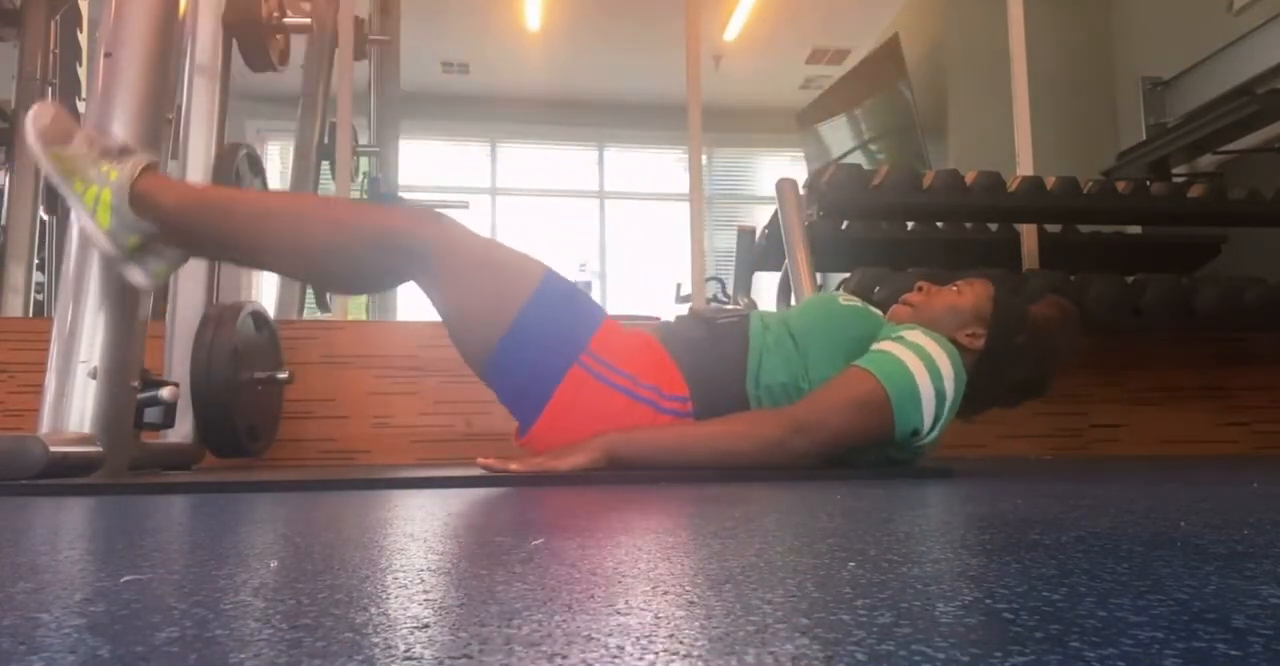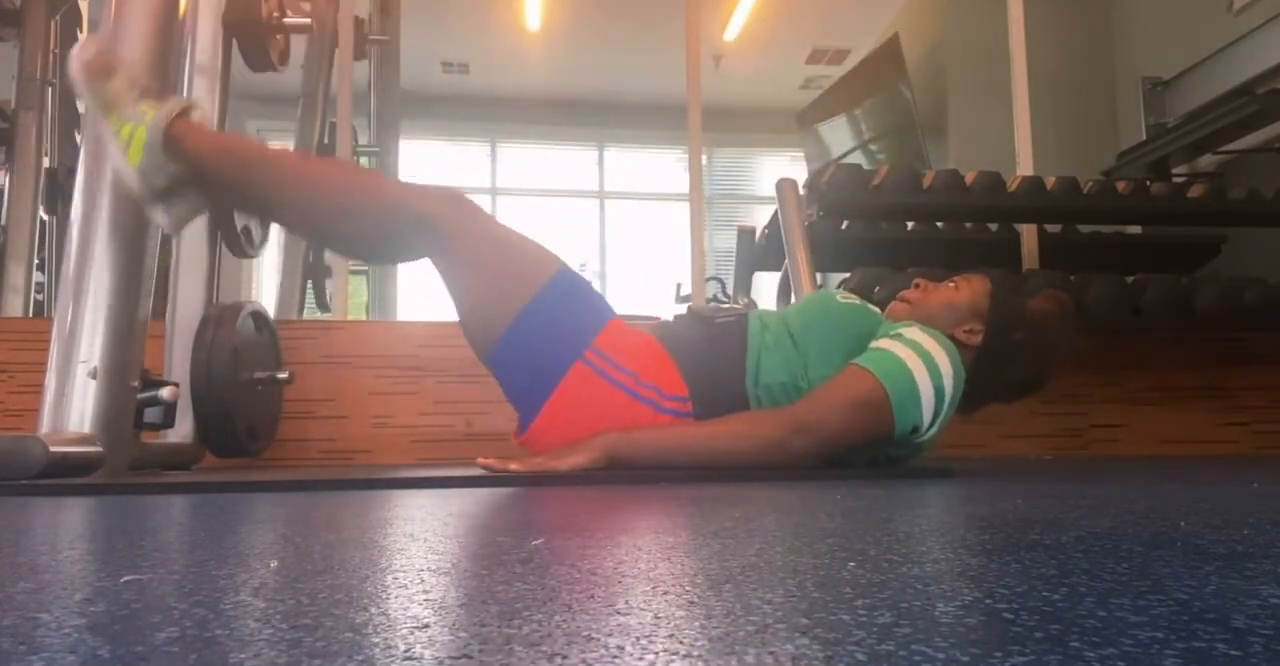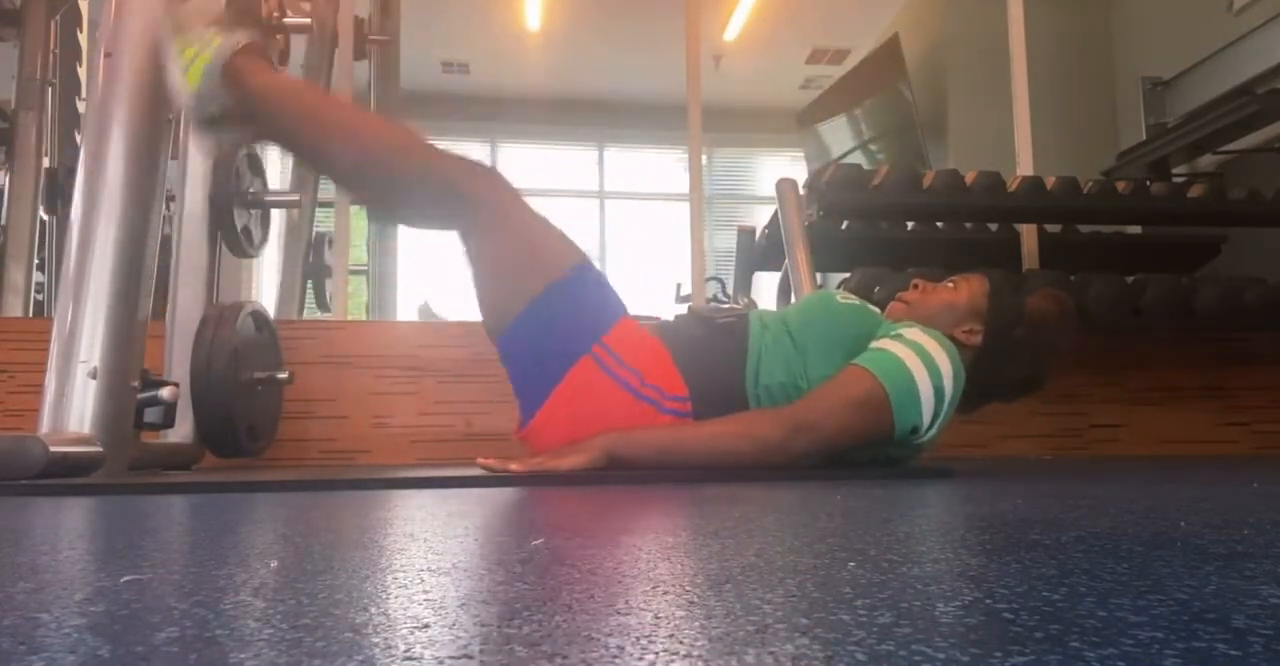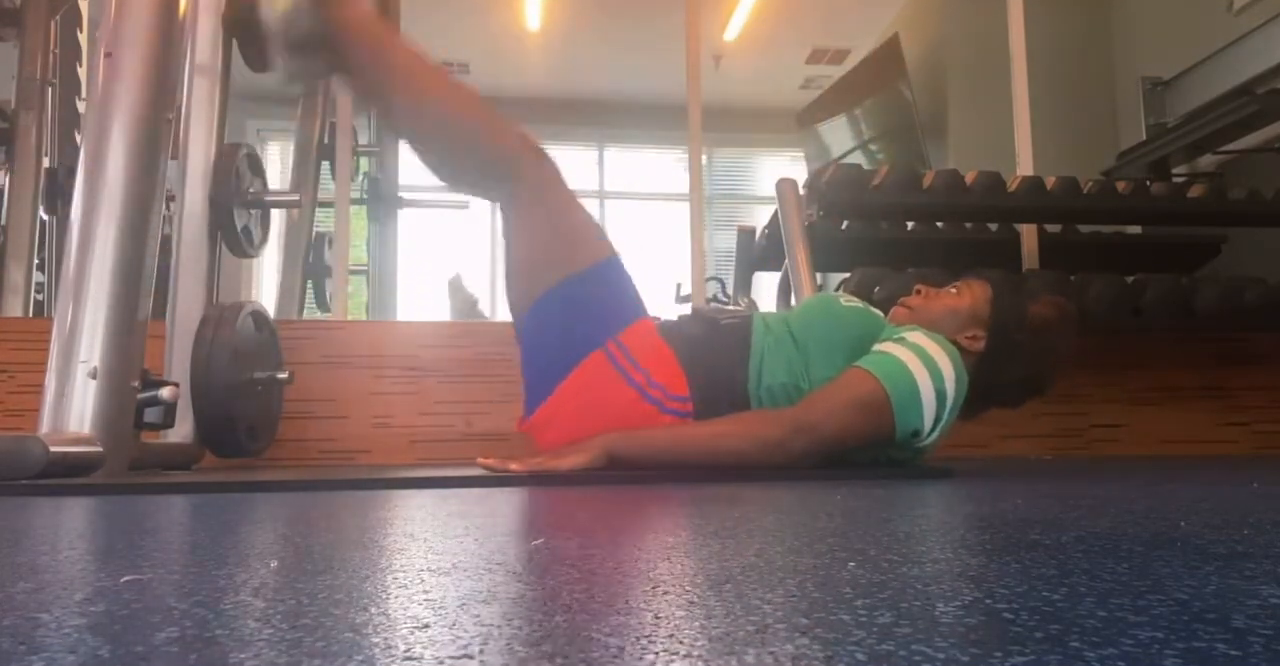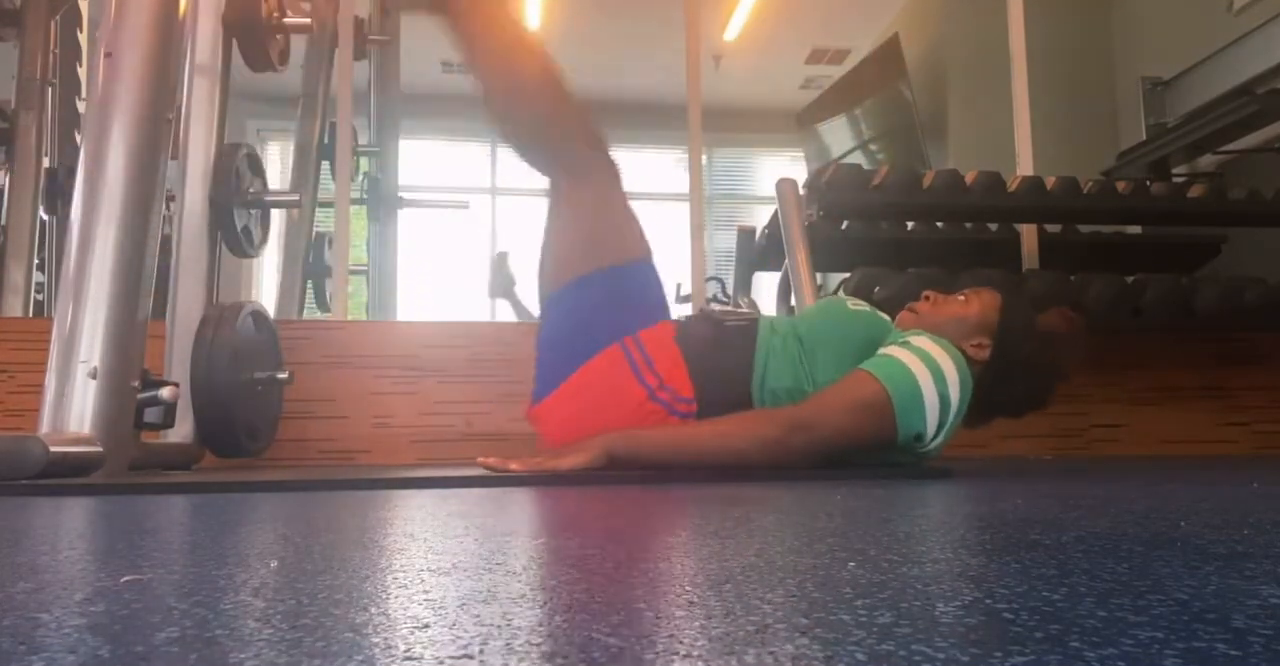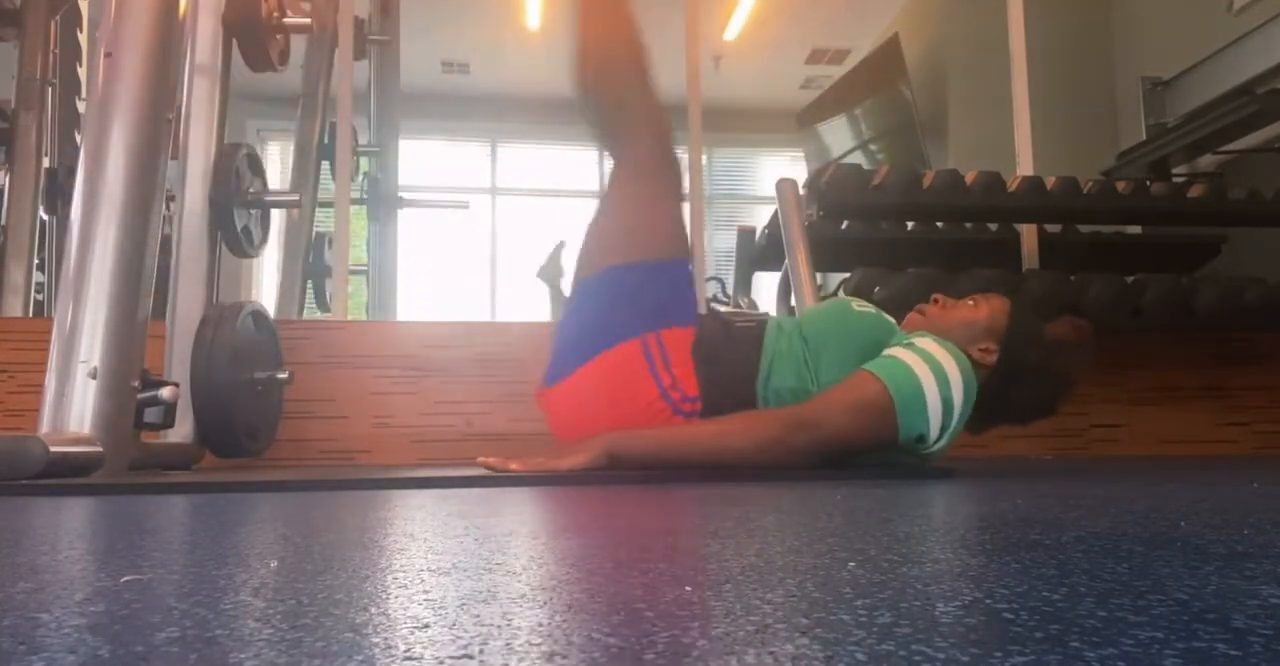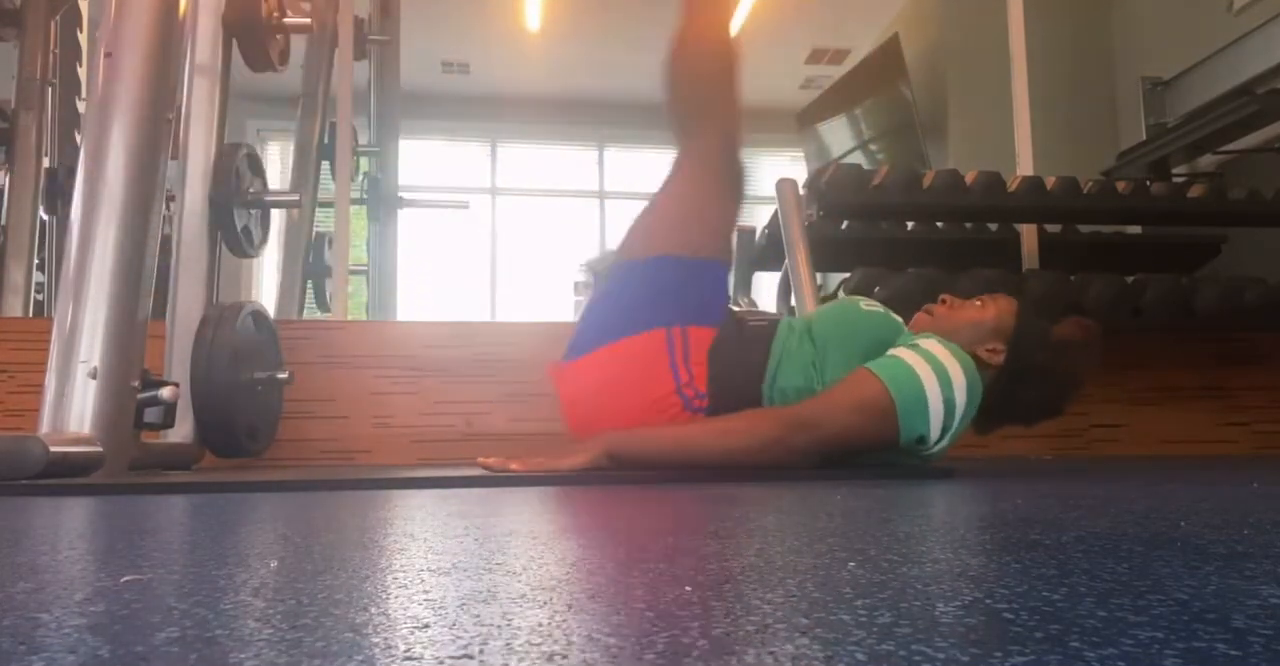
dt=0.1s
person 1, frame 1
left shoulder: (925, 364)
right shoulder: (897, 347)
left elbow: (796, 434)
left wrist: (608, 447)
left hip: (644, 398)
right hip: (652, 370)
left knee: (422, 234)
right knee: (430, 242)
left ankle: (146, 197)
right ankle: (159, 214)
person 1, frame 2
left shoulder: (922, 363)
right shoulder: (891, 343)
left elbow: (791, 435)
left wrist: (606, 448)
left hip: (645, 406)
right hip: (639, 381)
left knee: (442, 216)
right knee: (443, 220)
left ankle: (175, 145)
right ankle: (191, 165)
person 1, frame 3
left shoulder: (924, 361)
right shoulder: (901, 344)
left elbow: (796, 434)
left wrist: (602, 449)
left hip: (641, 400)
right hip: (666, 369)
left knee: (477, 191)
right knee: (481, 205)
person 1, frame 4
left shoulder: (929, 367)
right shoulder: (865, 347)
left elbow: (801, 431)
left wrist: (609, 445)
left hip: (645, 402)
right hip: (659, 383)
left knee: (524, 175)
person 1, frame 5
left shoulder: (931, 370)
right shoulder: (908, 349)
left elbow: (797, 431)
left wrist: (599, 445)
left hip: (634, 399)
right hip: (652, 379)
left knee: (579, 162)
person 1, frame 6
left shoulder: (937, 370)
right shoulder: (915, 356)
left elbow: (801, 430)
left wrist: (608, 445)
left hip: (643, 393)
right hip: (663, 385)
left knee: (642, 155)
person 1, frame 7
left shoulder: (941, 373)
right shoulder: (923, 357)
left elbow: (799, 430)
left wrist: (607, 446)
left hip: (655, 388)
right hip: (686, 373)
left knee: (708, 147)
